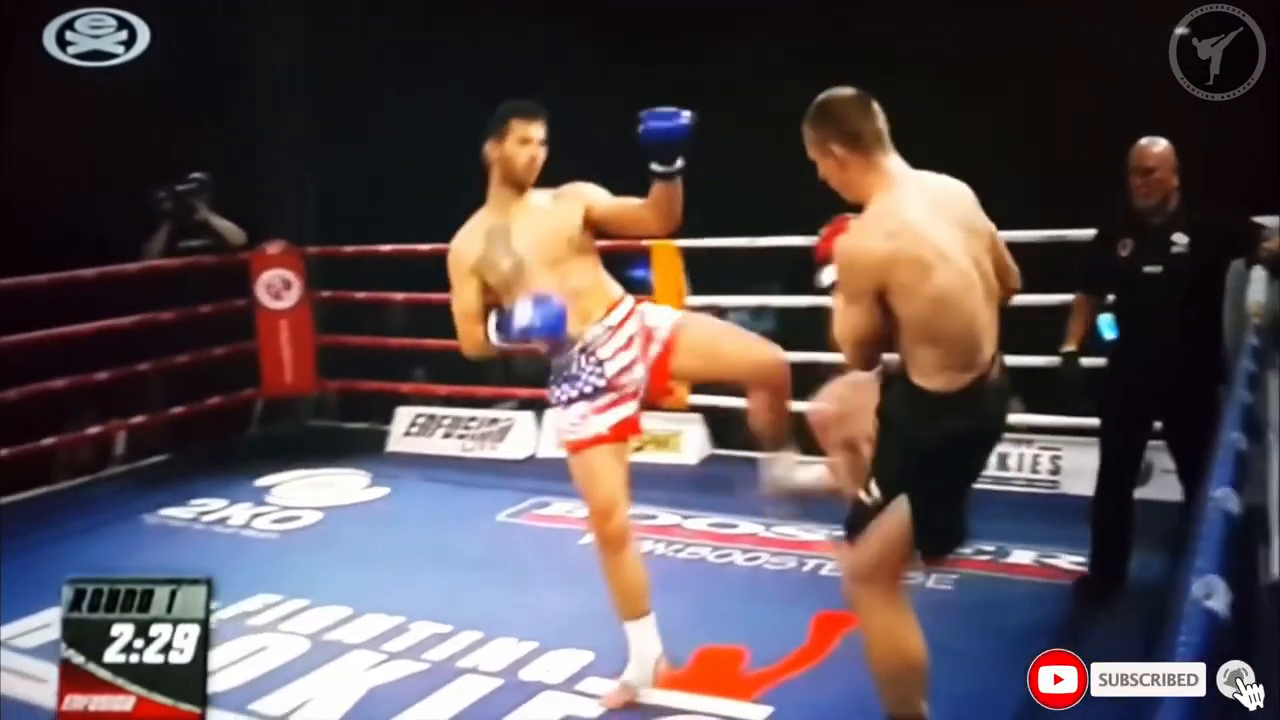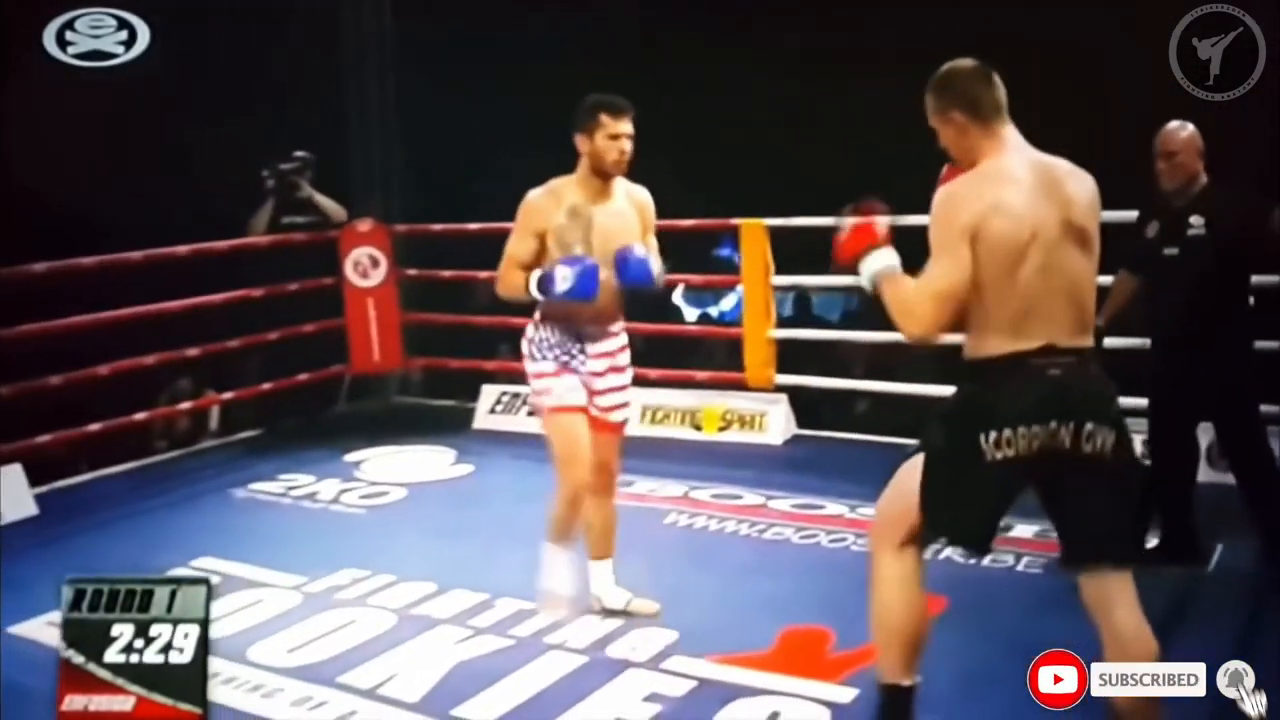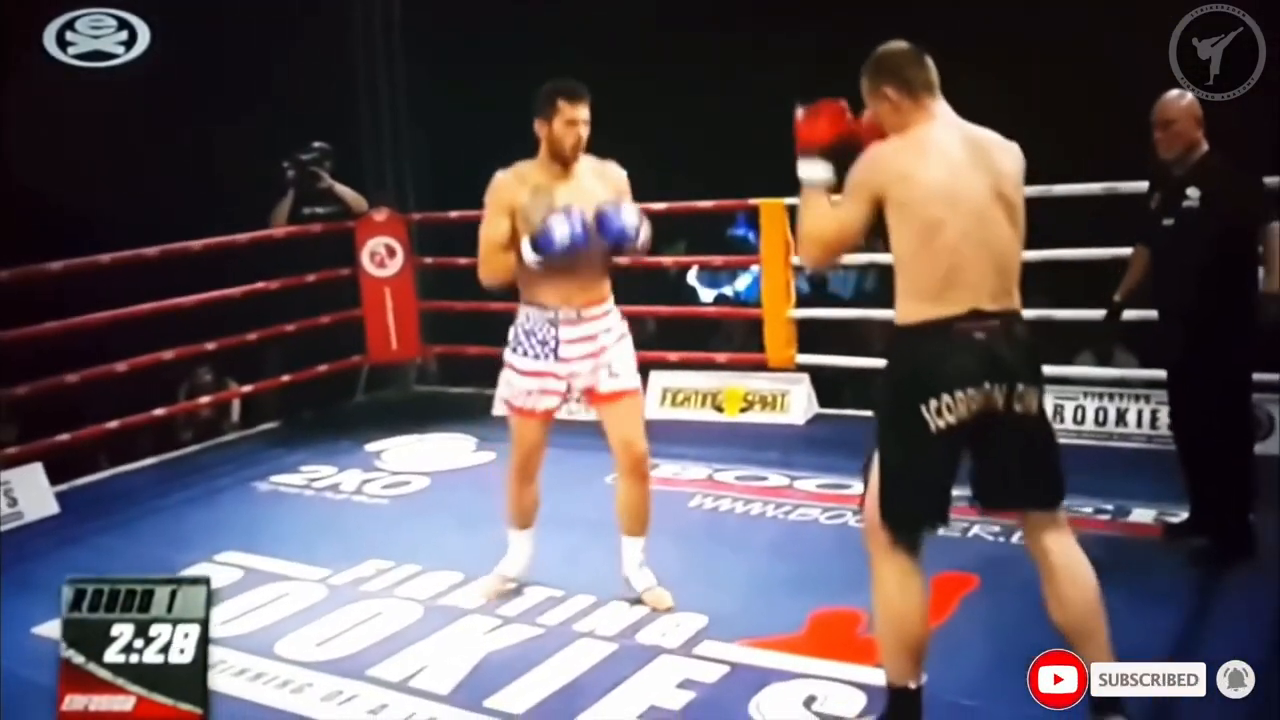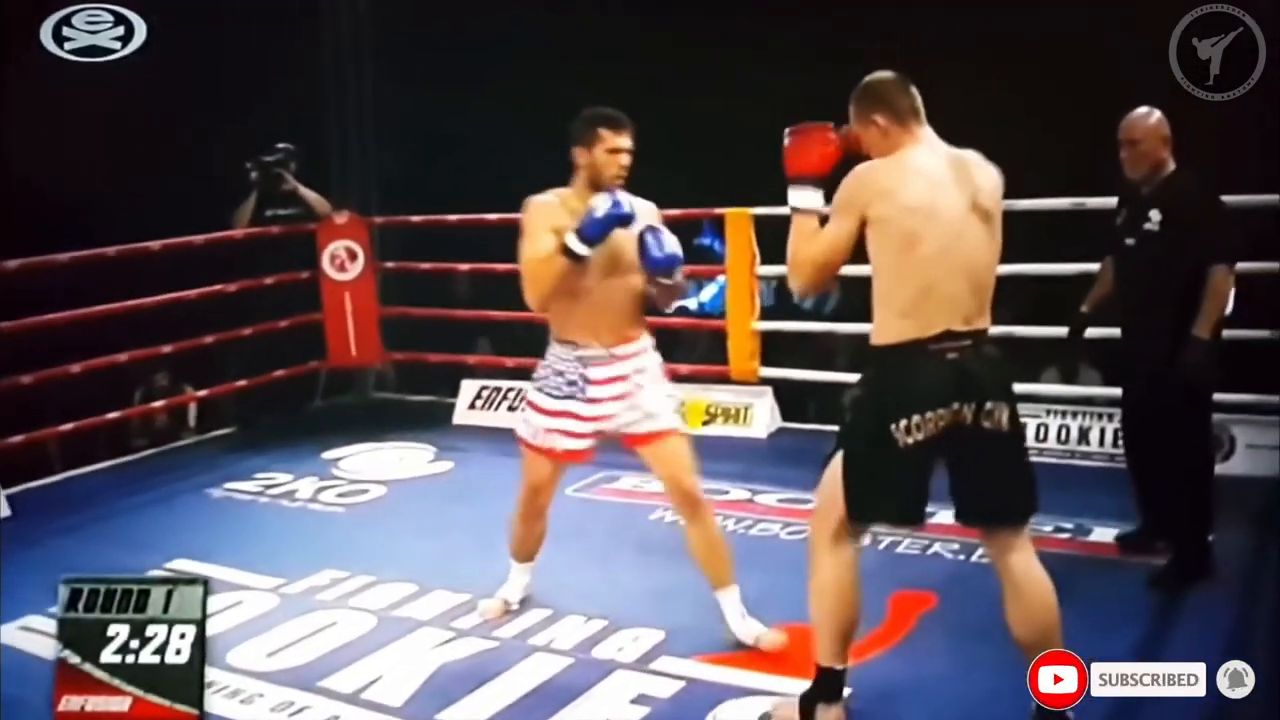
dt=0.5s
person 1, frame 1
left shoulder: (867, 243)
right shoulder: (955, 192)
left elbow: (860, 350)
right elbow: (1006, 282)
left wrist: (842, 270)
left hip: (944, 417)
right hip: (979, 390)
left knee: (870, 576)
right knee: (841, 408)
person 1, frame 2
left shoulder: (962, 196)
right shoulder: (1080, 183)
left elbow: (927, 320)
left wrist: (875, 259)
left hip: (1001, 397)
right hip: (1081, 391)
left knee: (894, 533)
right knee: (1110, 586)
person 1, frame 3
left shoulder: (886, 160)
right shoulder: (1007, 153)
left elbow: (816, 251)
left wrist: (814, 162)
left hip: (930, 359)
right hip: (1007, 350)
left knee: (891, 539)
right knee: (1049, 531)
person 1, frame 4
left shoulder: (870, 180)
right shoulder: (986, 175)
left elbow: (805, 278)
left wrist: (804, 188)
left hip: (904, 376)
right hip: (978, 368)
left knee: (833, 526)
right knee: (1011, 545)
person 2, frame 1
left shoulder: (575, 196)
right shoulder: (470, 246)
left elbow: (659, 223)
right elbow: (472, 341)
left wrist: (668, 165)
right wrist: (510, 328)
left hip: (635, 331)
right hip: (578, 372)
left knee: (765, 364)
right knee: (609, 524)
left ankle: (780, 458)
right ankle: (643, 657)
person 2, frame 2
left shoulder: (638, 201)
right shoulder: (543, 204)
left elbow: (652, 268)
right elbow: (505, 281)
left wrist: (649, 273)
right wrist: (544, 285)
left hip: (609, 344)
right hip: (556, 344)
left knee: (605, 476)
right knee: (578, 476)
left ankle: (603, 587)
right ankle: (555, 564)
person 2, frame 3
left shoulder: (608, 176)
right shoulder: (508, 185)
left elbow: (640, 244)
right elbow: (488, 273)
left wrist: (630, 234)
right wrist: (536, 246)
left hip: (603, 329)
right hip: (538, 332)
left knee: (634, 455)
right knee: (525, 459)
left ankle: (636, 568)
right ankle: (517, 556)
person 2, frame 4
left shoulder: (644, 212)
right shoulder: (545, 210)
left elbow: (665, 299)
right elbow: (536, 294)
left wrist: (669, 271)
right wrist: (583, 237)
left hip: (634, 364)
right hip: (567, 369)
left knee: (688, 493)
right knee: (533, 495)
left ankle: (737, 614)
right ankle: (516, 584)
person 3, frame 1
left shoulder: (1207, 228)
right shoulder: (1114, 233)
right elbow: (1088, 294)
right wrist: (1071, 346)
left hip: (1193, 376)
right hip: (1130, 374)
left knee: (1200, 475)
right knee: (1115, 473)
right ankle: (1105, 571)
person 3, frame 2
left shoulder: (1229, 209)
right shoulder: (1154, 215)
right elbow: (1132, 272)
right wrist: (1101, 321)
left hip: (1222, 355)
right hip: (1169, 354)
right knee: (1168, 450)
right ankle: (1179, 540)
person 3, frame 3
left shoulder: (1230, 179)
right shoulder: (1161, 184)
right wrist: (1120, 297)
left hip: (1224, 328)
right hip: (1179, 327)
left knee: (1226, 428)
right knee: (1189, 425)
left ankle: (1234, 532)
right ankle: (1205, 513)
person 3, frame 4
left shoulder: (1195, 199)
right shoulder: (1131, 199)
left elbow: (1220, 270)
left wrist: (1201, 336)
right wrist: (1088, 307)
left hip: (1181, 348)
right hip: (1139, 344)
left knee: (1185, 448)
right knee: (1140, 436)
left ankle: (1192, 553)
right ankle: (1158, 523)
